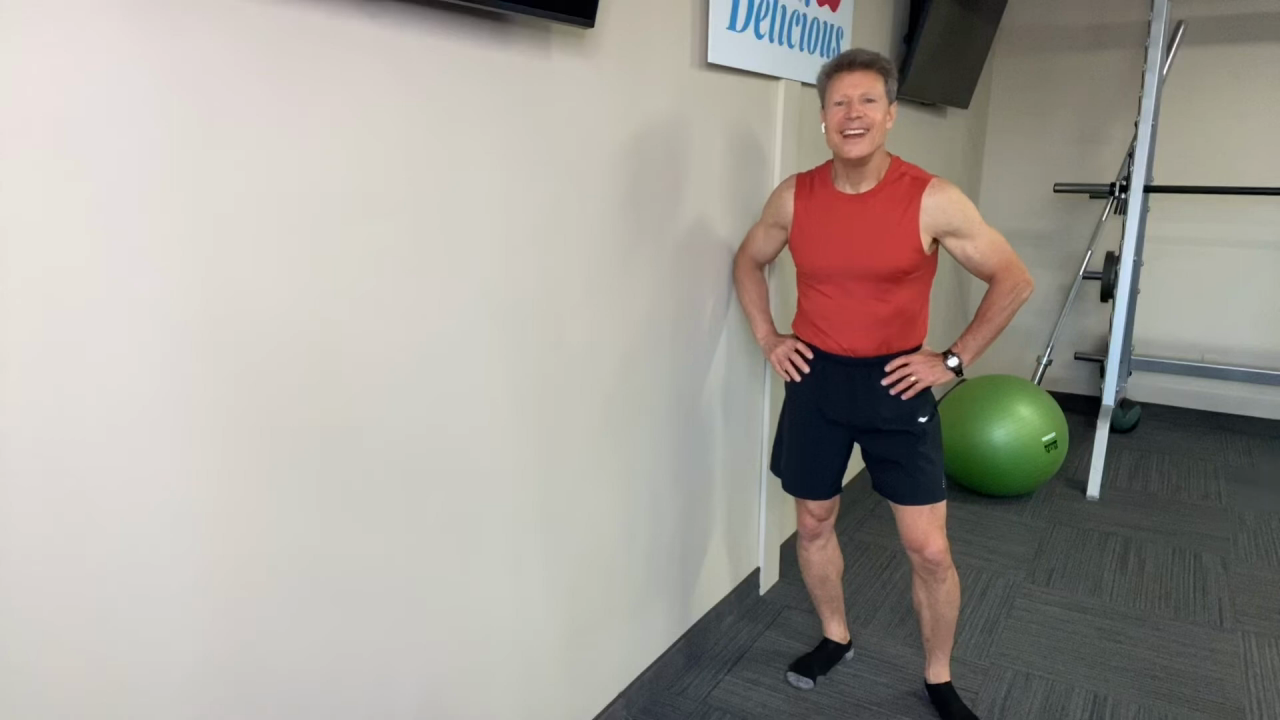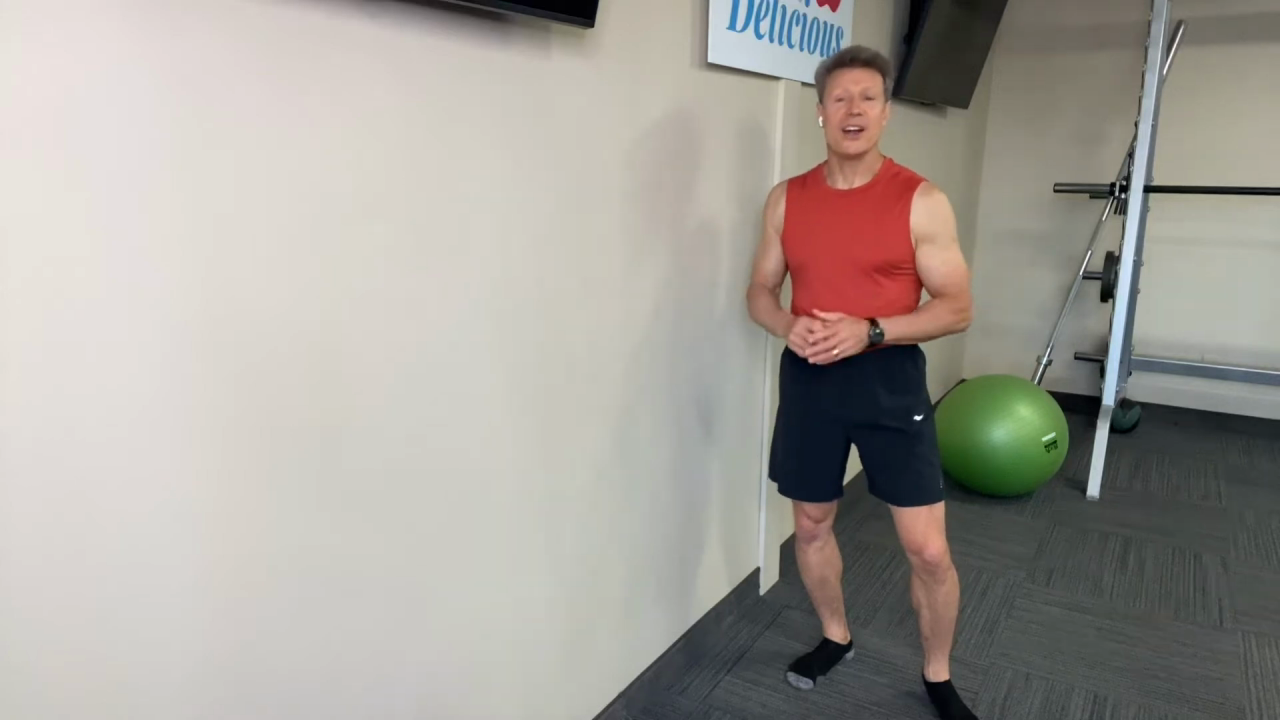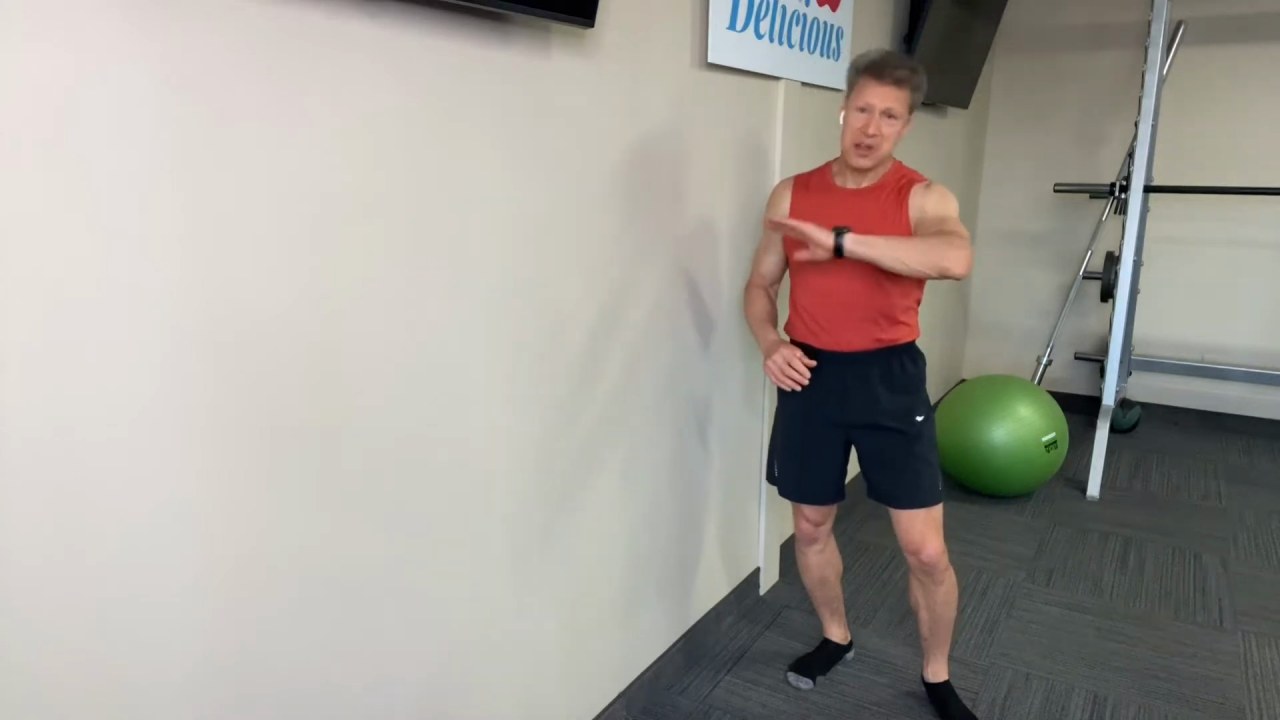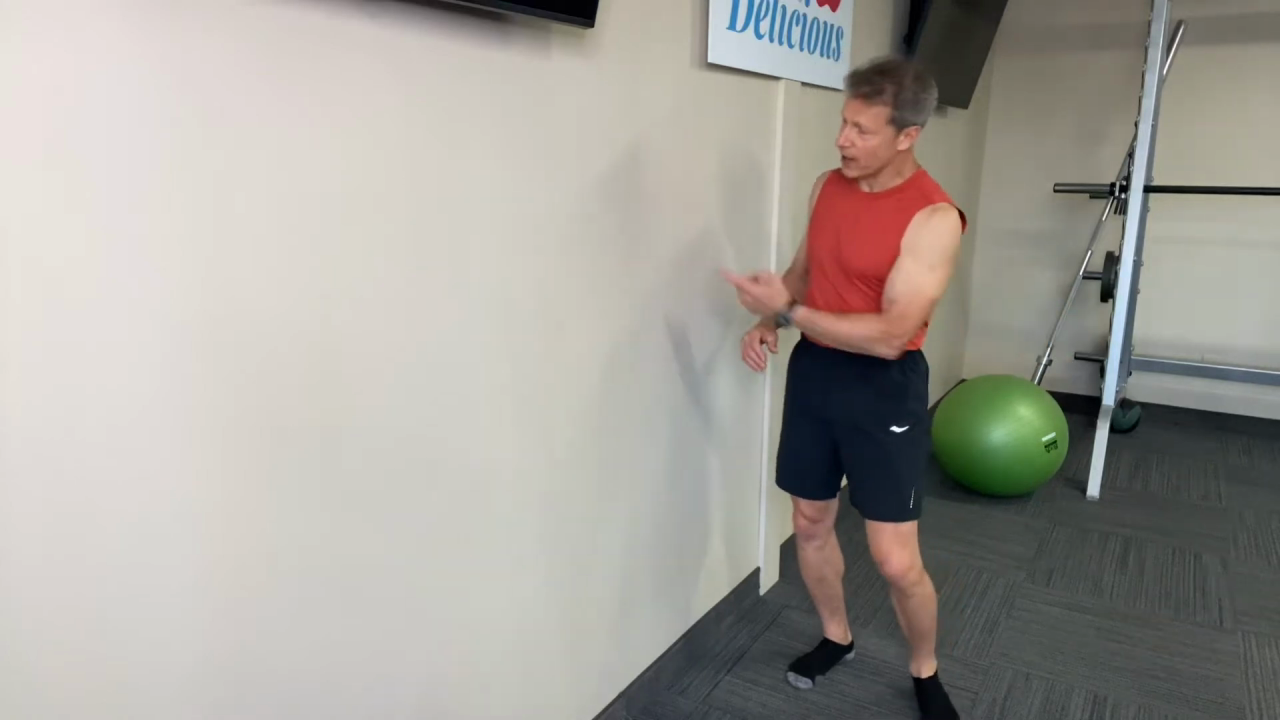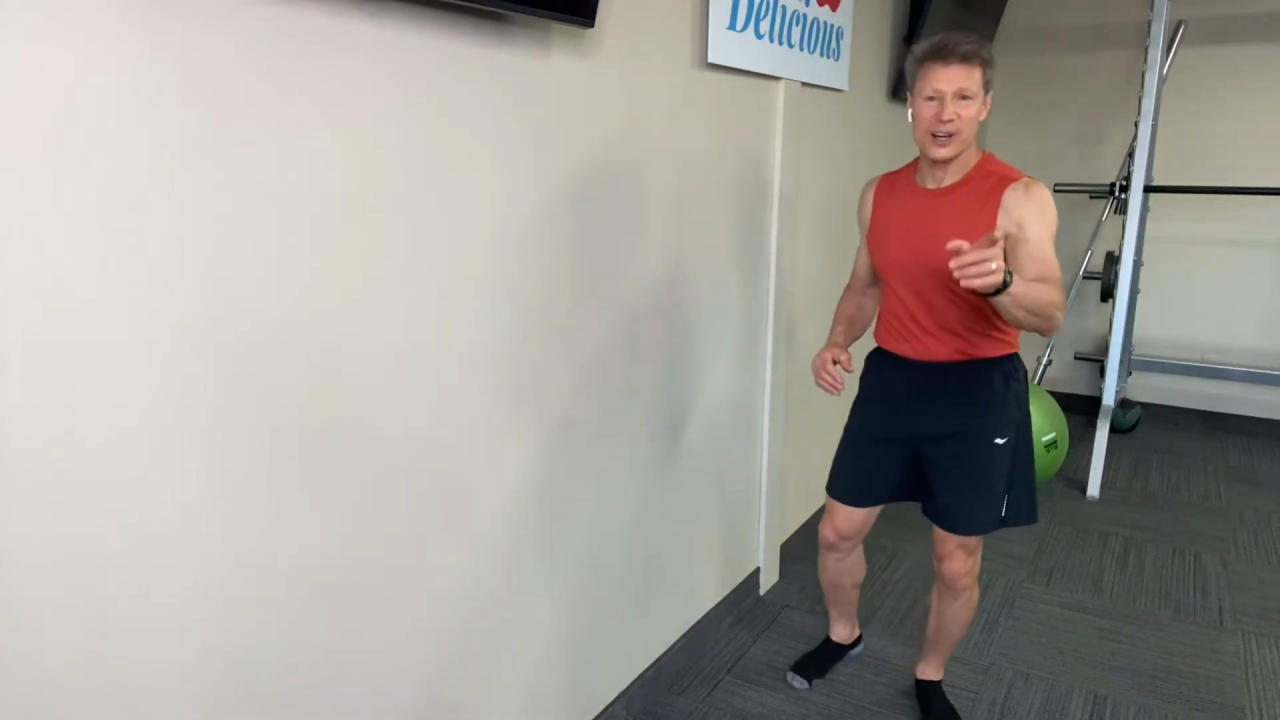
dt=1s
person 1, frame 1
left shoulder: (933, 200)
right shoulder: (793, 196)
left elbow: (1013, 280)
right elbow: (748, 261)
left wrist: (954, 359)
right wrist: (767, 337)
left hip: (896, 383)
right hip: (815, 378)
left knee: (928, 549)
right knee: (813, 522)
right ankle: (835, 637)
person 1, frame 2
left shoulder: (922, 201)
right shoulder: (787, 198)
left elbow: (957, 309)
right elbow: (760, 291)
left wrist: (869, 331)
right wrist: (789, 327)
left hip: (890, 379)
right hip: (809, 379)
left knee: (928, 550)
right knee: (810, 525)
right ankle: (836, 637)
person 1, frame 3
left shoulder: (924, 197)
right shoulder: (791, 195)
left elbow: (954, 259)
right elbow: (760, 285)
left wrist: (842, 242)
right wrist: (771, 343)
left hip: (890, 379)
right hip: (811, 377)
left knee: (926, 549)
right knee: (810, 525)
right ankle: (836, 636)
person 1, frame 4
left shoulder: (934, 219)
right shoulder: (828, 187)
left elbow: (889, 336)
left wrist: (786, 312)
right wrist: (764, 323)
left hip: (884, 388)
right hip: (814, 373)
left knee: (896, 561)
right knee: (810, 521)
right ankle: (836, 636)
person 1, frame 5
left shoulder: (1020, 198)
right shoulder: (878, 193)
left elbow: (1050, 314)
left wrist: (998, 280)
right wrist: (837, 342)
left hip: (977, 394)
right hip: (890, 381)
left knee: (957, 563)
right knee: (837, 531)
right ankle: (842, 634)
